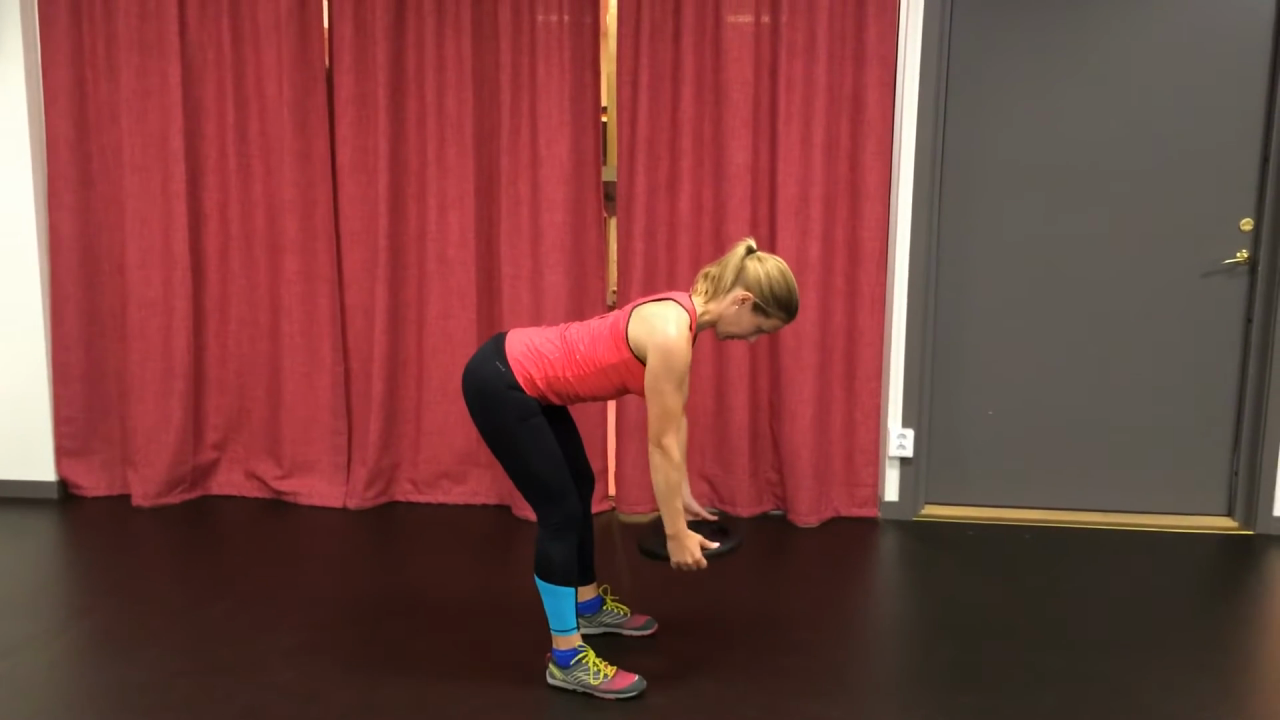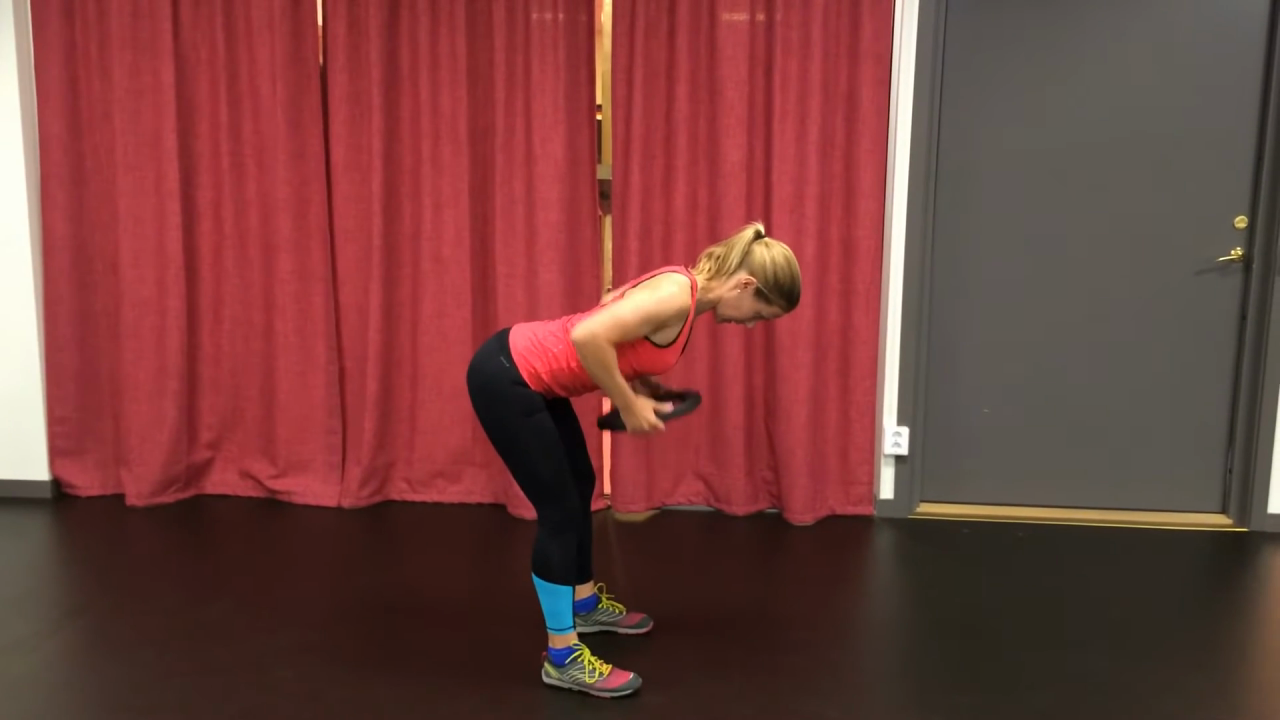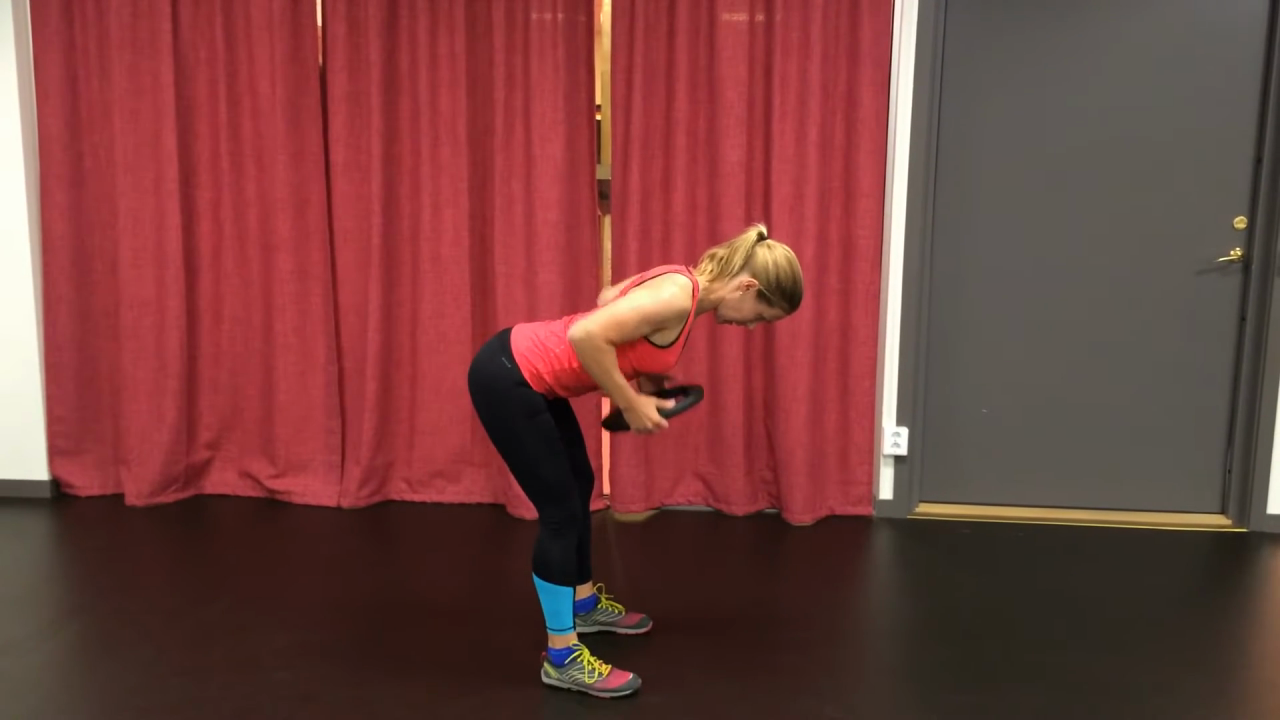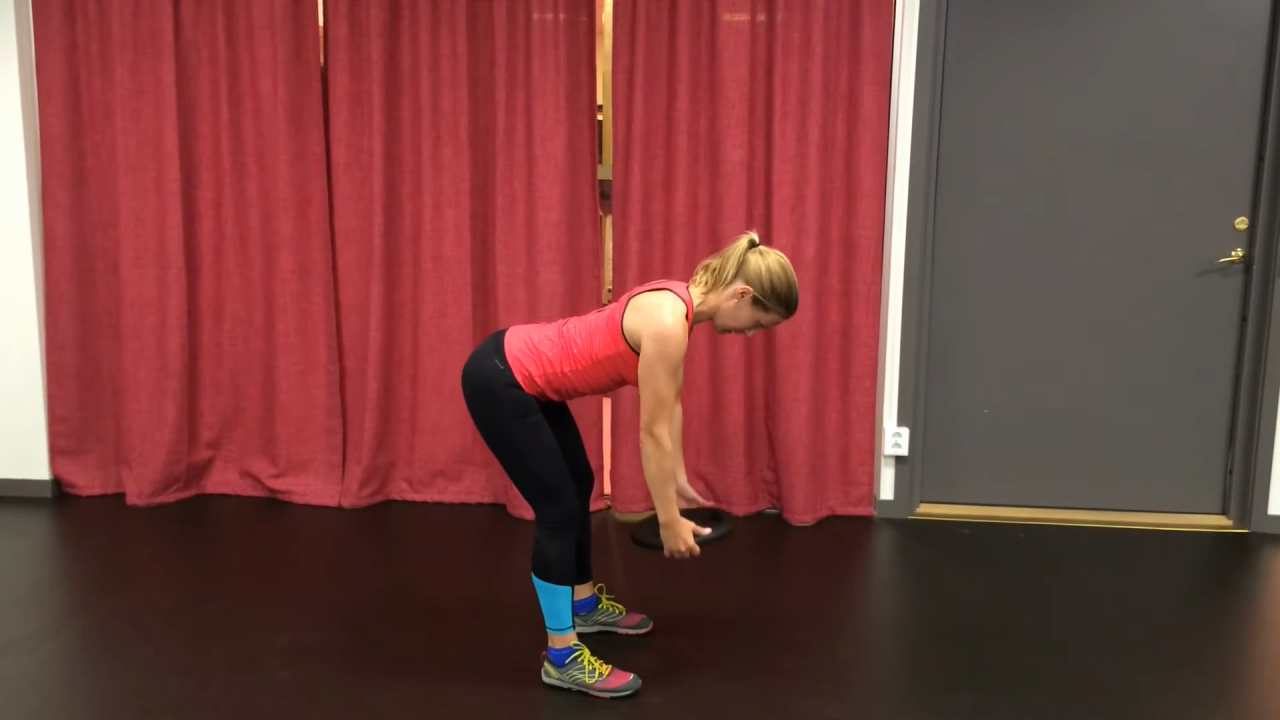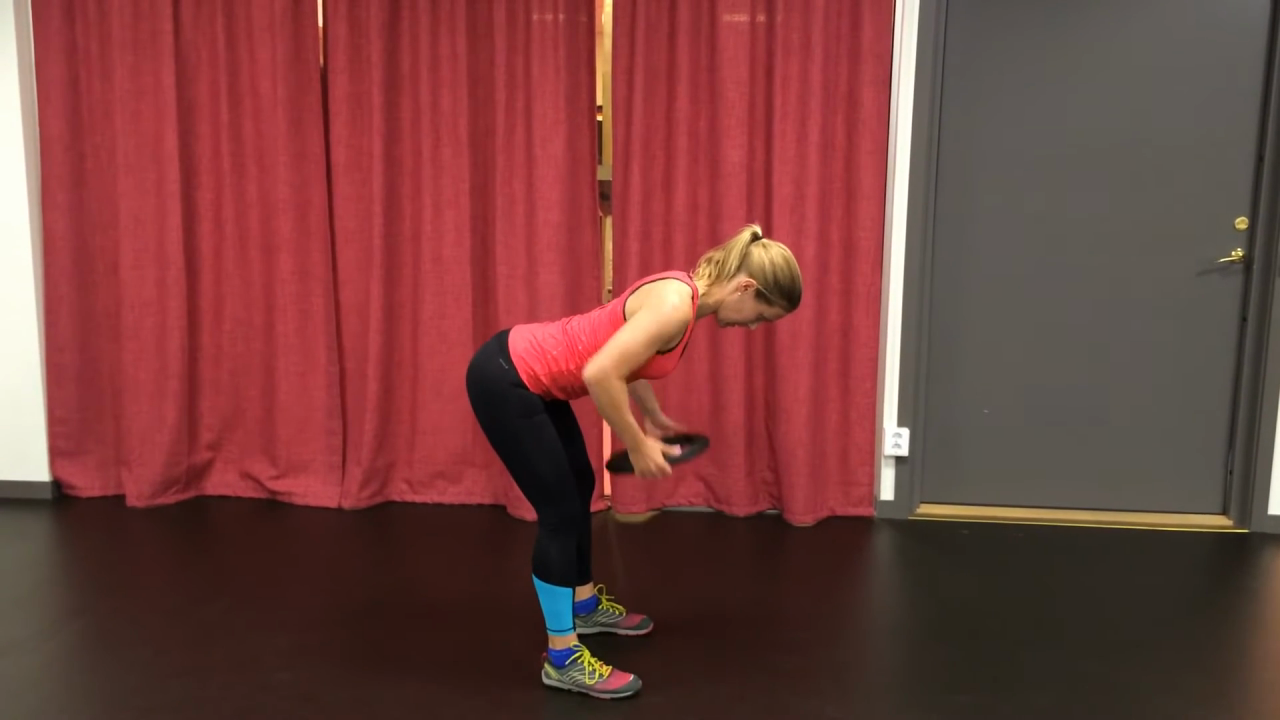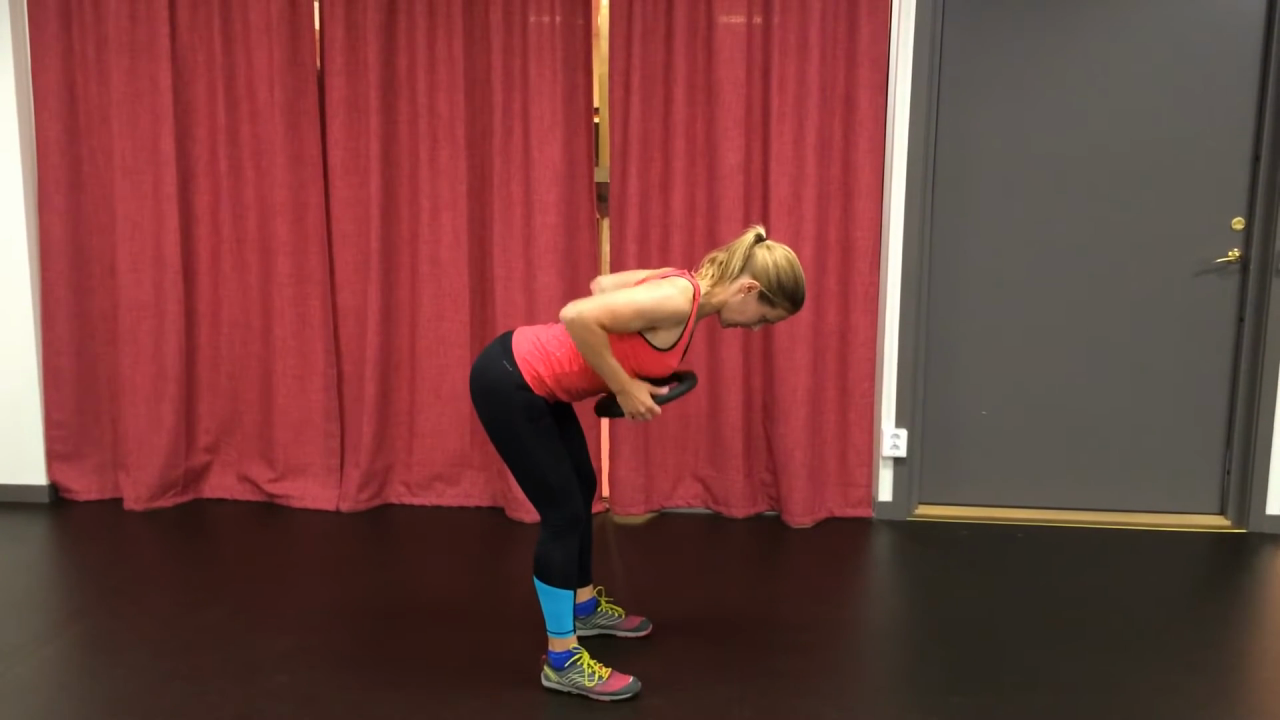
dt=0.4s
person 1, frame 1
left shoulder: (682, 313)
right shoulder: (672, 333)
left elbow: (670, 425)
right elbow: (661, 444)
left wrist: (682, 496)
right wrist: (677, 534)
left hip: (524, 374)
right hip: (500, 381)
left knee: (579, 488)
right knee: (560, 511)
left ankle: (589, 606)
right ankle: (567, 659)
person 1, frame 2
left shoulder: (683, 287)
right shoulder: (677, 297)
right elbow: (584, 336)
left wrist: (641, 387)
right wrist: (630, 403)
left hip: (529, 371)
right hip: (505, 377)
left knee: (580, 486)
right knee: (560, 509)
left ankle: (585, 604)
right ankle: (562, 657)
person 1, frame 3
left shoulder: (683, 283)
right shoulder: (677, 297)
right elbow: (585, 334)
left wrist: (644, 379)
right wrist: (630, 404)
left hip: (529, 370)
right hip: (507, 377)
left knee: (579, 486)
right knee: (561, 508)
left ankle: (584, 604)
right ankle: (562, 657)
person 1, frame 4
left shoulder: (680, 304)
right shoulder: (668, 321)
left elbow: (666, 408)
right elbow: (653, 431)
left wrist: (678, 482)
right wrist: (670, 520)
left hip: (525, 372)
right hip: (499, 379)
left knee: (578, 486)
right knee: (559, 509)
left ankle: (585, 604)
right ankle: (562, 657)
person 1, frame 5
left shoulder: (684, 295)
right shoulder: (675, 305)
right elbow: (599, 375)
left wrist: (653, 417)
right wrist: (638, 445)
left hip: (528, 372)
right hip: (505, 379)
left knee: (579, 488)
right knee: (560, 511)
left ankle: (585, 605)
right ankle: (562, 659)
person 1, frame 6
left shoulder: (684, 286)
right shoulder: (676, 301)
left elbow: (600, 286)
right elbow: (577, 315)
left wrist: (633, 374)
right wrist: (624, 387)
left hip: (531, 373)
right hip: (508, 381)
left knee: (581, 489)
right knee: (564, 512)
left ankle: (585, 607)
right ankle: (562, 661)
